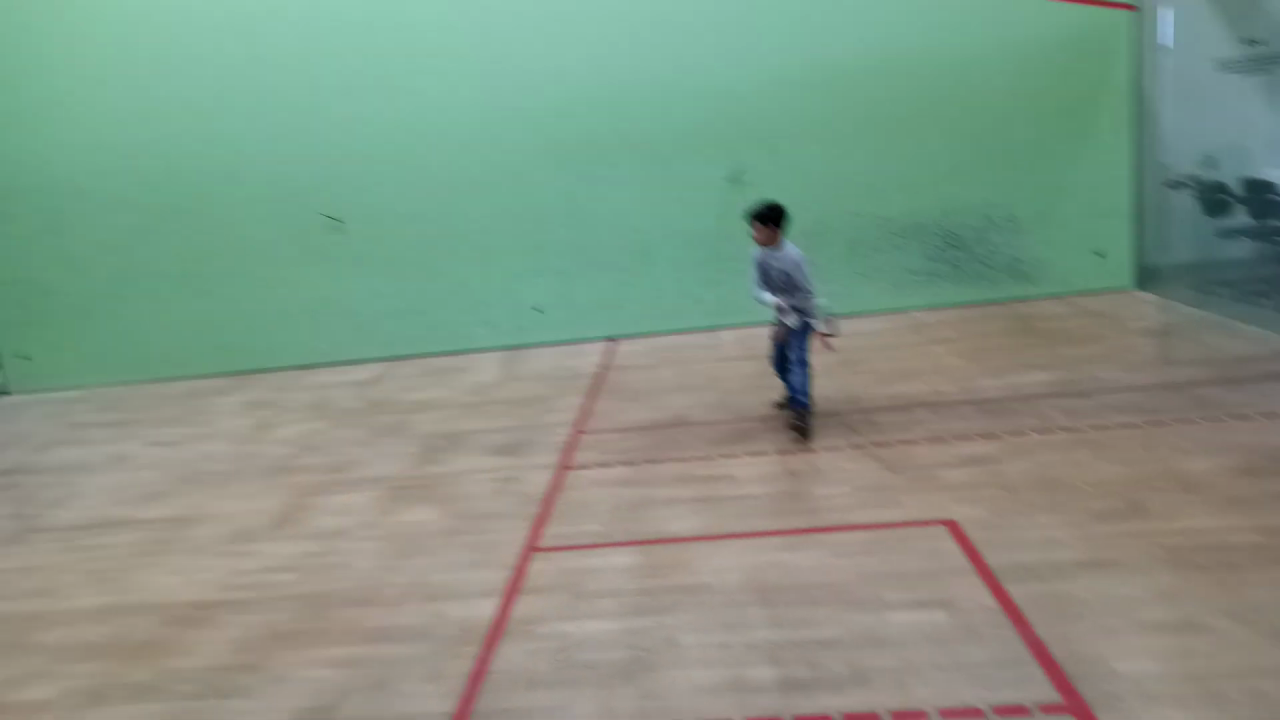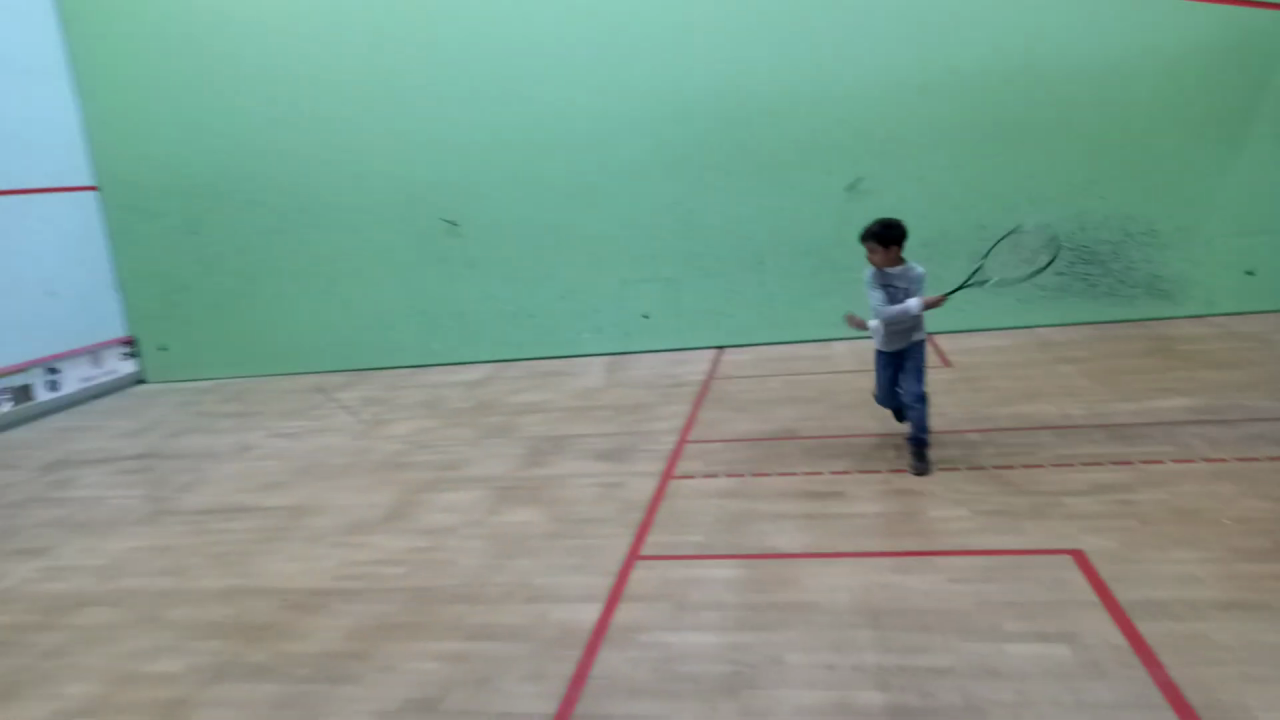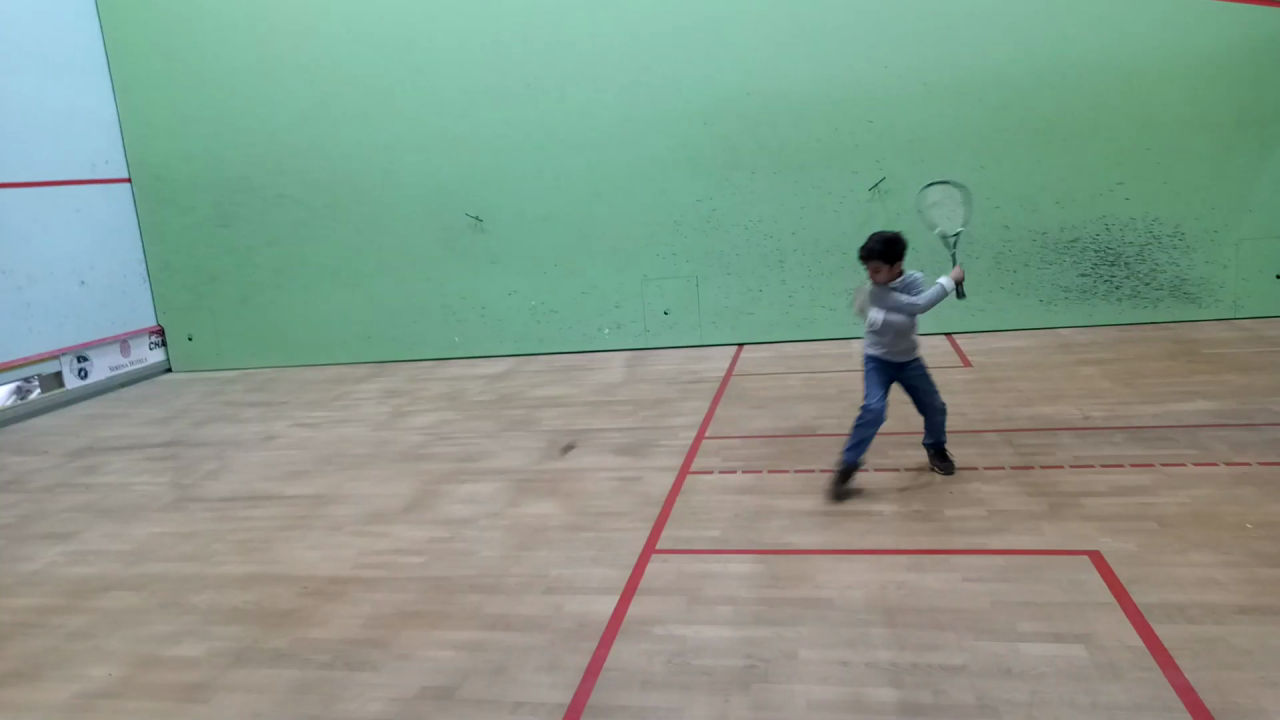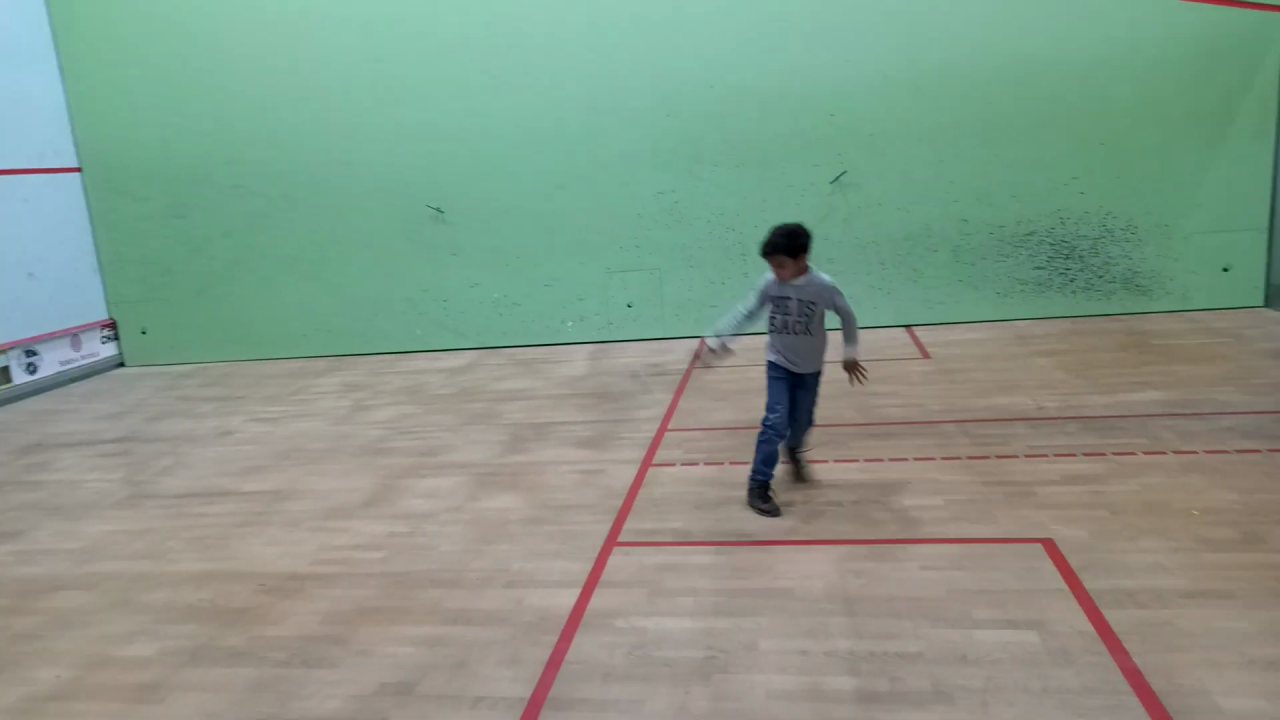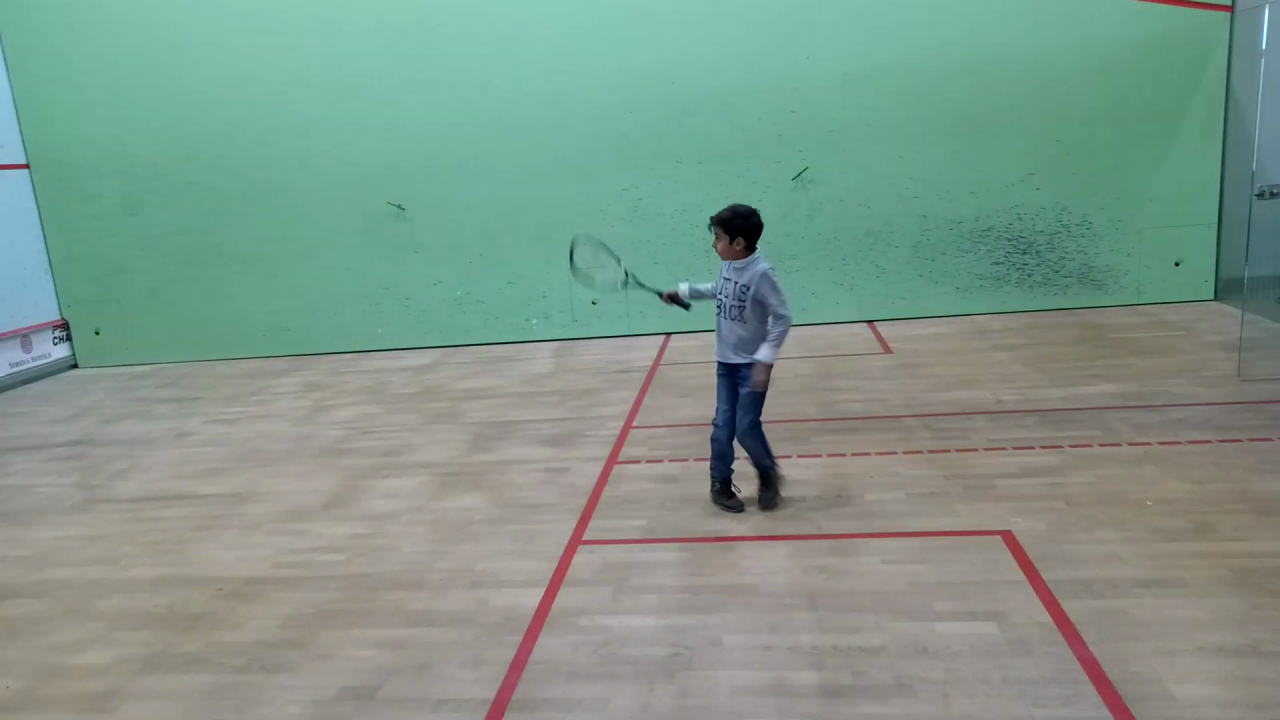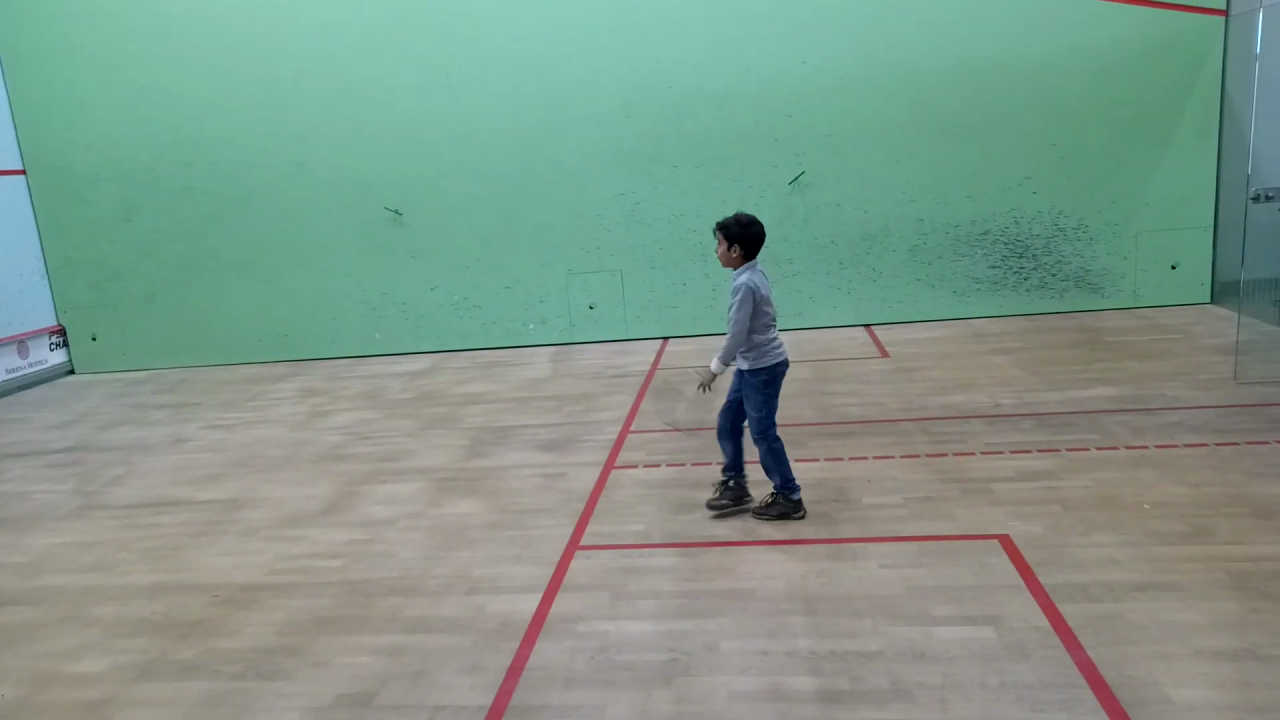
dt=0.3s
person 1, frame 1
left shoulder: (793, 257)
right shoulder: (759, 256)
left elbow: (807, 295)
right elbow: (759, 290)
left wrist: (807, 323)
right wrist: (775, 303)
left hip: (800, 316)
right hip: (783, 316)
left knee: (796, 360)
right knee: (780, 362)
left ankle: (800, 411)
right ankle: (794, 395)
person 1, frame 2
left shoulder: (916, 274)
right shoulder: (872, 277)
left elbow: (906, 317)
right elbow: (888, 313)
left wrist: (870, 325)
right wrist: (922, 303)
left hip: (911, 345)
right hip: (884, 347)
left knee: (914, 395)
right knee: (884, 395)
left ankle: (918, 448)
right ankle: (899, 406)
person 1, frame 3
left shoulder: (916, 280)
right shoulder: (874, 290)
left elbow: (905, 320)
right elbow: (915, 306)
left wrist: (876, 317)
right wrist: (949, 280)
left hip: (908, 359)
right hip: (878, 359)
left knee: (935, 407)
right knee: (873, 410)
left ankle: (936, 449)
right ankle: (847, 468)
person 1, frame 4
left shoulder: (824, 286)
right shoulder: (771, 283)
left elbow: (847, 316)
right elbow: (748, 311)
left wrist: (850, 355)
right wrist: (718, 338)
left hip: (811, 368)
right hip: (780, 364)
left knee: (802, 422)
right knee: (776, 423)
left ankle: (793, 454)
right ankle: (758, 486)
person 1, frame 5
left shoulder: (761, 273)
right shoulder: (728, 267)
left elbow: (781, 318)
left wrist: (765, 359)
right wrist: (683, 291)
left hip: (753, 364)
right hip: (726, 361)
left knee: (746, 427)
right knee: (724, 424)
left ankle: (768, 473)
right ankle: (720, 483)
person 1, frame 6
left shoulder: (745, 284)
right shoulder: (755, 276)
left elbow: (736, 335)
left wrist: (715, 369)
left hip: (764, 365)
right hip: (753, 363)
left knee: (763, 431)
right knee: (728, 420)
left ankle: (789, 497)
right ankle: (734, 483)
